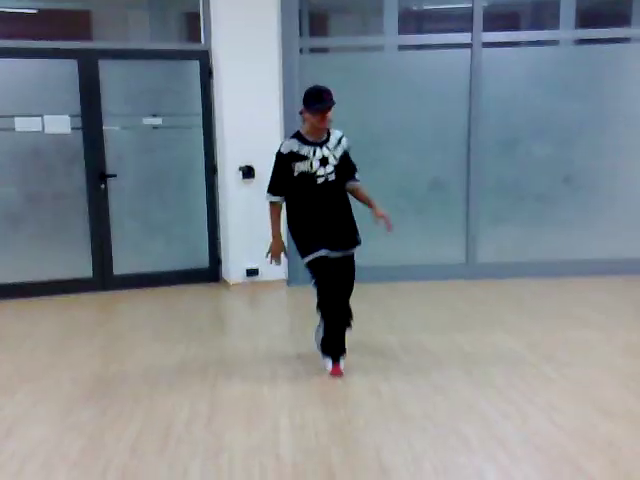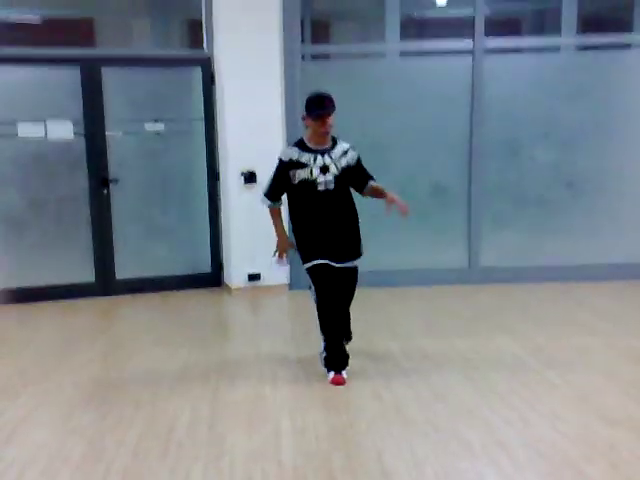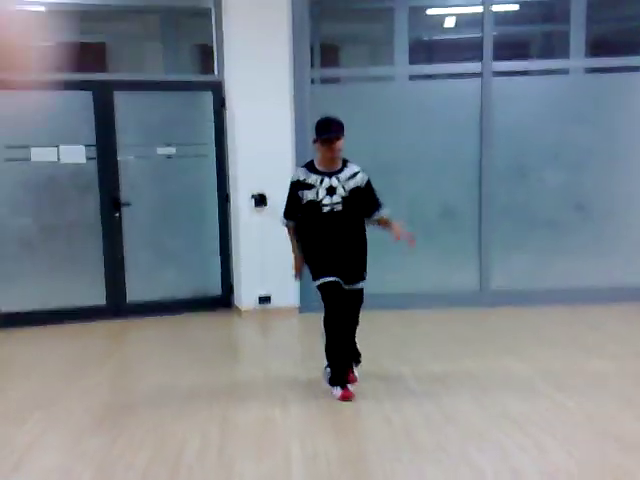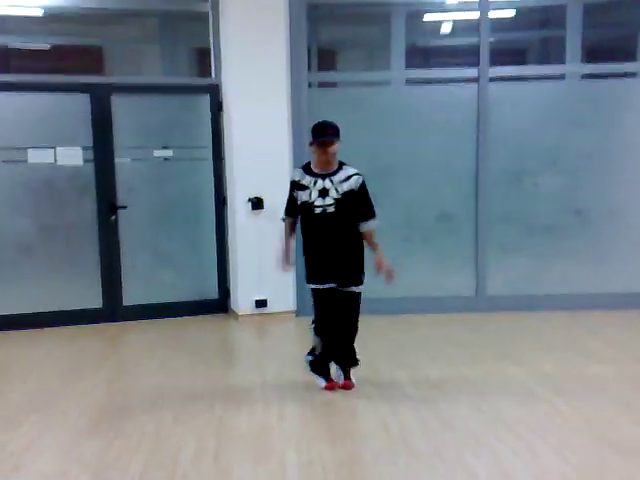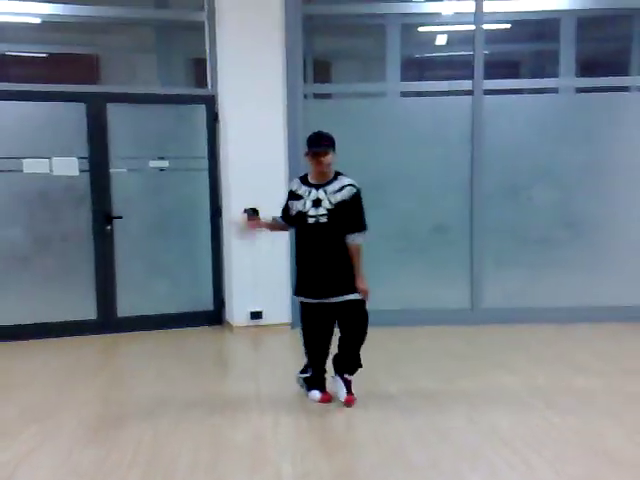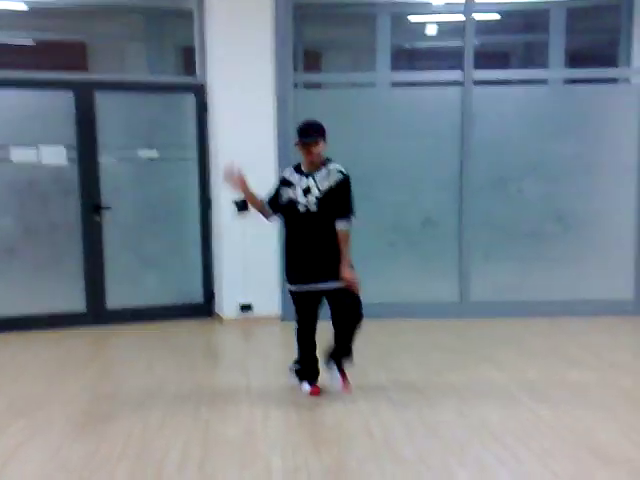
dt=0.1s
person 1, frame 1
left shoulder: (338, 141)
right shoulder: (290, 149)
left elbow: (349, 181)
right elbow: (276, 196)
left wrist: (374, 207)
right wrist: (276, 236)
left hip: (341, 229)
right hip: (310, 233)
left knee: (344, 286)
right knee: (328, 289)
left ankle: (332, 336)
right ankle: (332, 352)
person 1, frame 2
left shoulder: (345, 152)
right shoulder: (291, 155)
left elbow: (365, 183)
right elbow: (272, 198)
left wrist: (388, 196)
right wrist: (281, 235)
left hip: (345, 238)
right hip: (312, 242)
left knee: (343, 296)
right knee: (328, 299)
left ankle: (336, 340)
right ankle: (334, 362)
person 1, frame 3
left shoulder: (356, 175)
right shoulder: (302, 177)
left elbow: (374, 211)
right elbow: (291, 218)
left wrist: (394, 227)
right wrist: (297, 254)
left hip: (353, 259)
right hip: (321, 261)
left knee: (349, 317)
right knee: (335, 317)
left ankle: (345, 362)
right ankle: (338, 378)
person 1, frame 4
left shoulder: (352, 177)
right shoulder: (299, 178)
left elbow: (365, 221)
right elbow: (292, 215)
left wrist: (378, 254)
right wrist: (287, 243)
left hip: (349, 263)
right hip: (318, 263)
left knee: (348, 320)
right knee: (325, 319)
left ankle: (342, 365)
right ankle: (320, 364)
person 1, frame 5
left shoulder: (348, 189)
right shoulder: (297, 188)
left elbow: (354, 236)
right elbow: (286, 223)
left wrist: (359, 276)
right wrist: (260, 224)
left hip: (342, 278)
right hip: (309, 276)
left knee: (355, 328)
right knee: (314, 333)
left ankle: (343, 377)
right ankle: (315, 382)
person 1, frame 6
left shoulder: (337, 175)
right shoulder: (289, 177)
left elbow: (343, 224)
right elbow: (270, 211)
left wrist: (347, 265)
right wrist: (246, 190)
left hip: (332, 264)
right hip: (300, 267)
left knee: (349, 315)
right knee: (306, 323)
left ankle: (337, 360)
right ankle: (307, 374)
